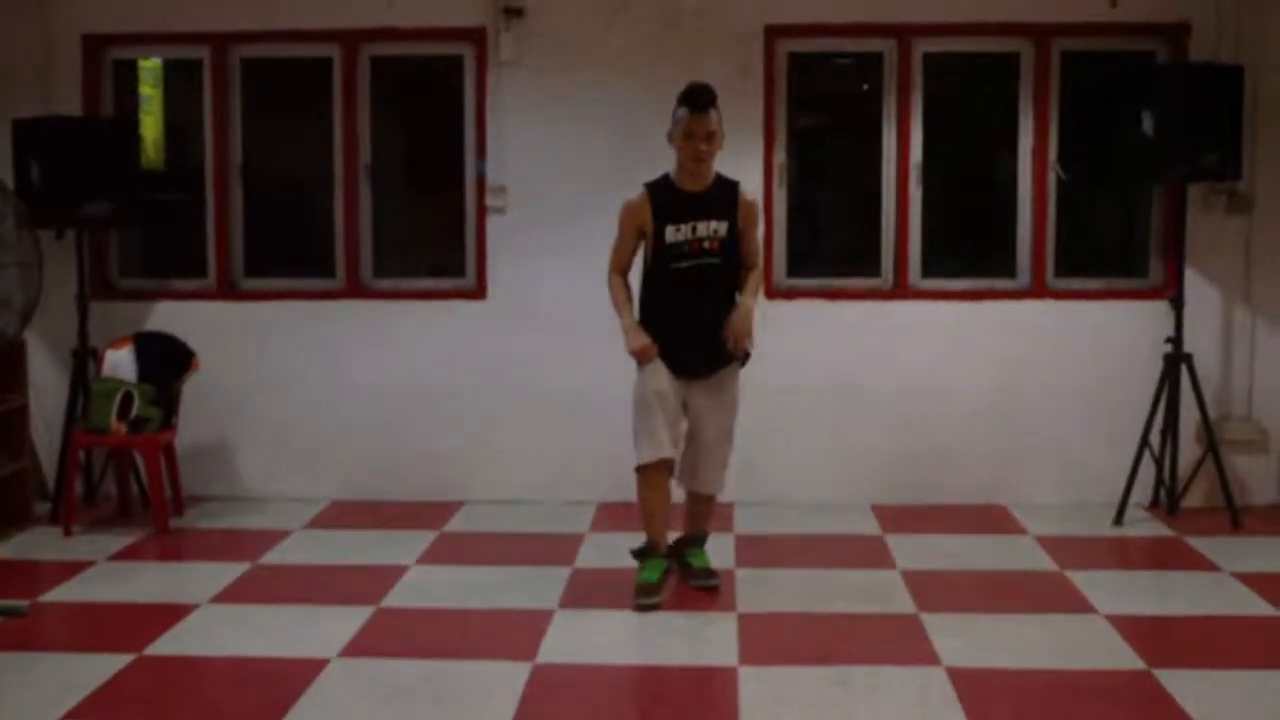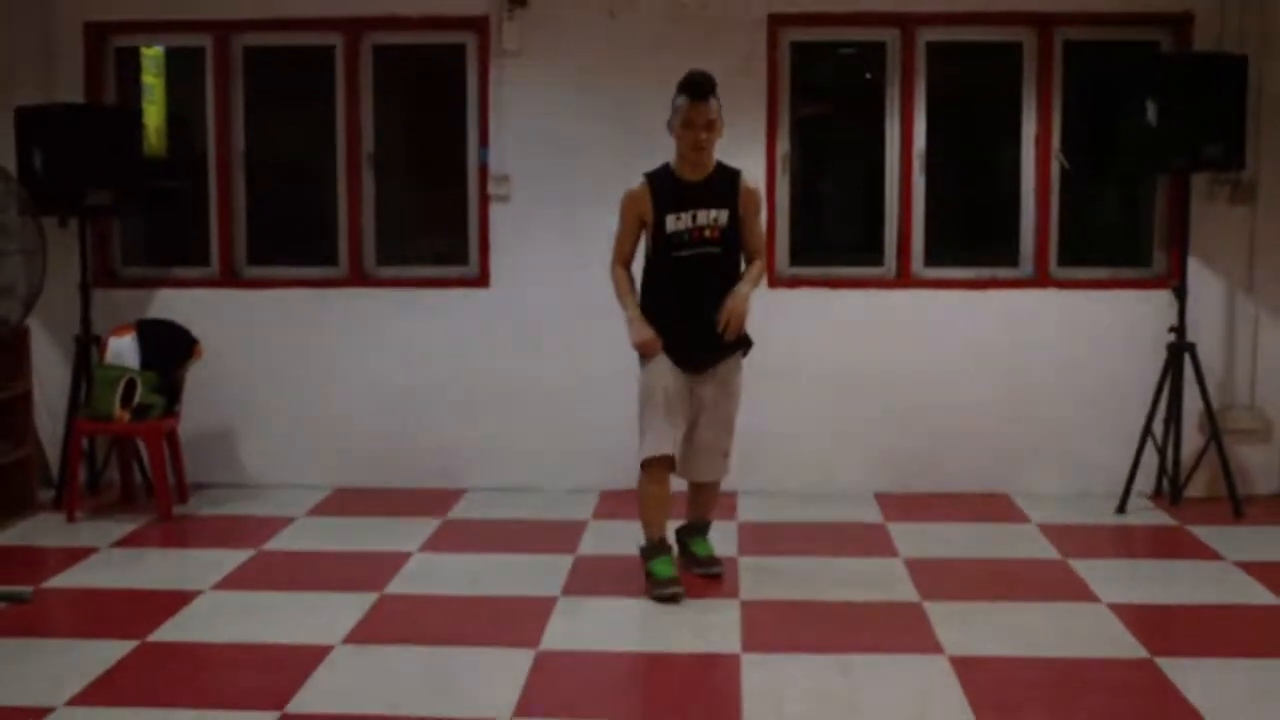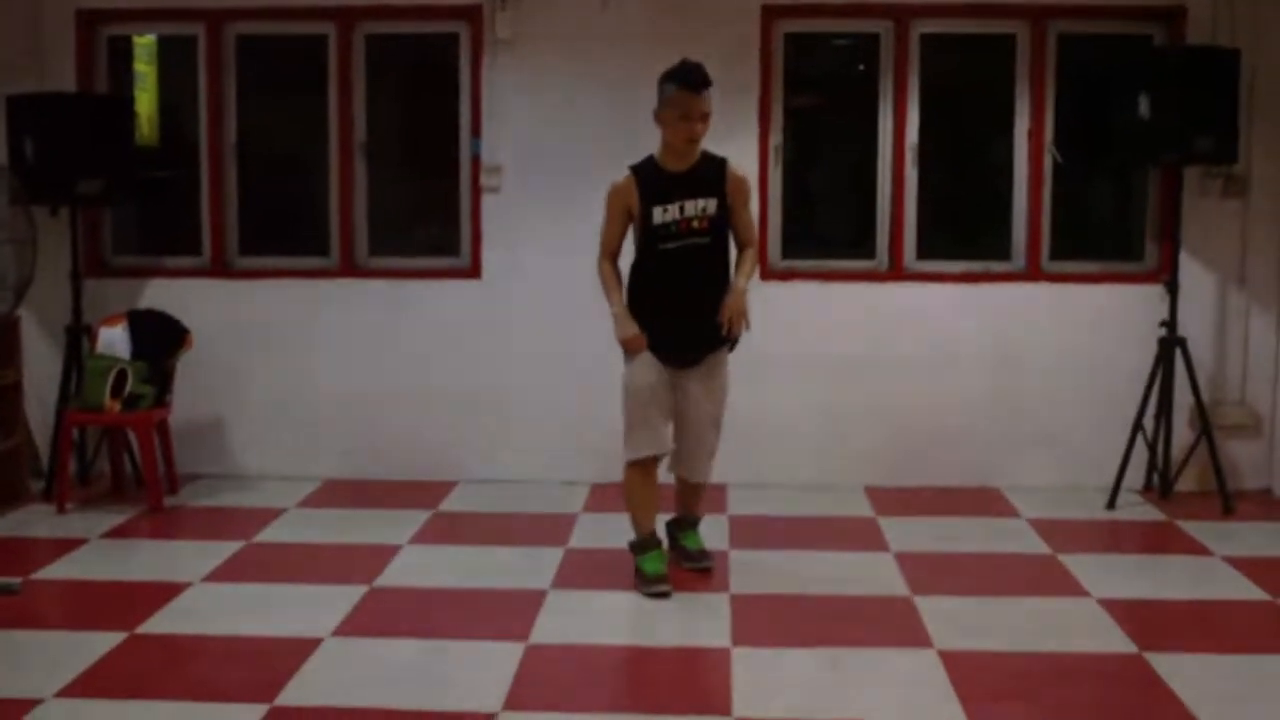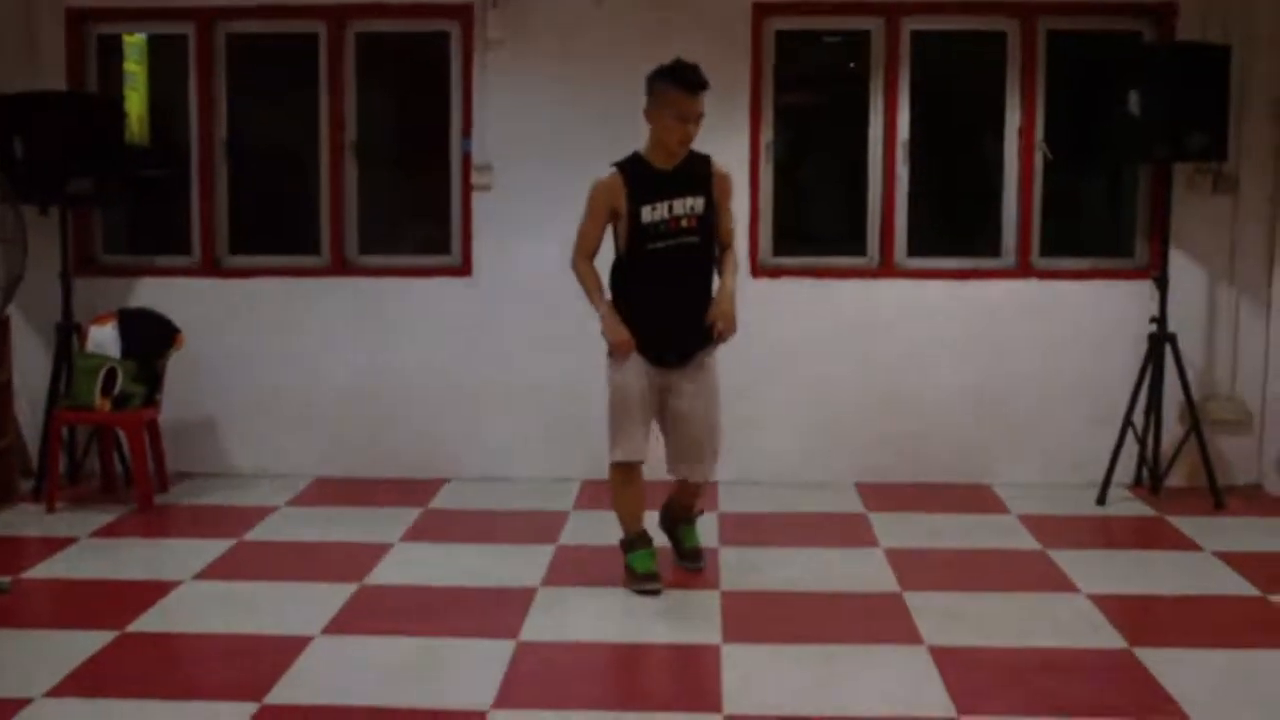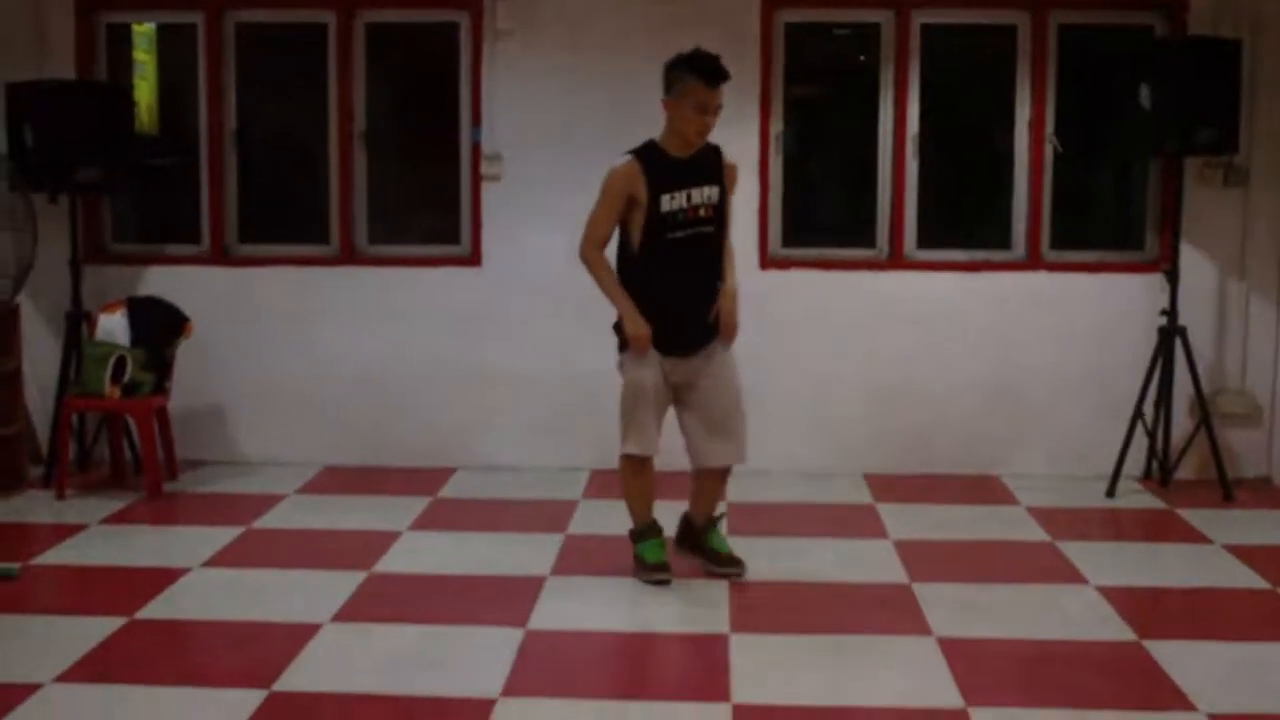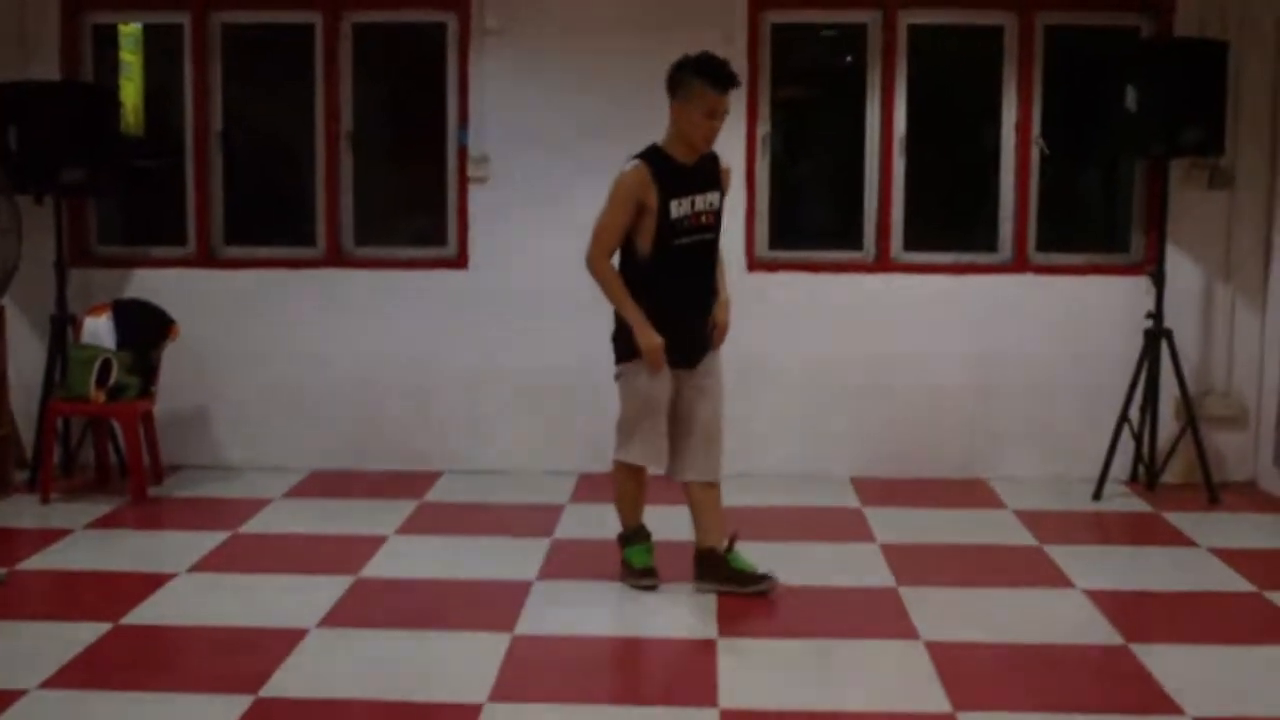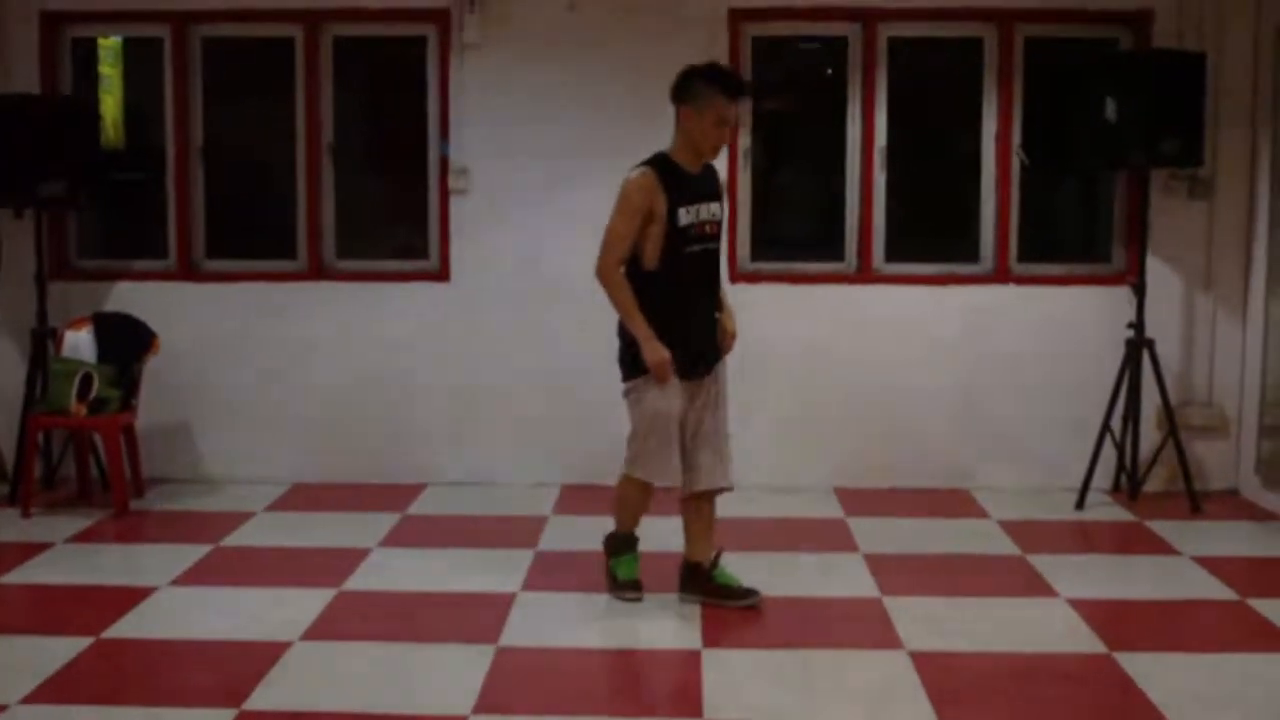
dt=0.2s
person 1, frame 1
left shoulder: (740, 203)
right shoulder: (643, 204)
left elbow: (751, 266)
right elbow: (617, 272)
left wrist: (746, 304)
right wrist: (630, 327)
left hip: (717, 354)
right hip: (660, 352)
left knee: (709, 459)
right knee: (654, 456)
left ankle: (692, 548)
right ankle: (655, 555)
person 1, frame 2
left shoulder: (742, 191)
right shoulder: (643, 194)
left elbow: (756, 256)
right elbow: (621, 264)
left wrist: (743, 291)
right wrist: (634, 319)
left hip: (719, 343)
right hip: (664, 344)
left knee: (710, 450)
right knee: (658, 451)
left ankle: (696, 535)
right ankle: (658, 554)
person 1, frame 3
left shoulder: (729, 179)
right shoulder: (629, 186)
left elbow: (748, 245)
right elbow: (606, 258)
left wrist: (740, 285)
right wrist: (619, 314)
left hip: (707, 338)
right hip: (648, 339)
left knee: (698, 448)
right knee: (643, 448)
left ankle: (685, 528)
right ankle: (647, 548)
person 1, frame 4
left shoulder: (713, 178)
right shoulder: (615, 184)
left elbow: (726, 245)
right elbow: (582, 257)
left wrist: (727, 290)
right wrist: (607, 317)
left hip: (694, 339)
right hip: (635, 340)
left knee: (699, 451)
right knee: (628, 451)
left ankle: (680, 517)
right ankle: (636, 546)
person 1, frame 5
left shoulder: (722, 168)
right shoulder: (631, 172)
right elbow: (591, 248)
left wrist: (729, 289)
right wrist: (627, 312)
left hip: (706, 331)
right hip: (649, 332)
left knee: (724, 438)
right knee: (639, 442)
left ankle: (700, 527)
right ankle: (646, 537)
person 1, frame 6
left shoulder: (717, 174)
right shoulder: (639, 177)
right elbow: (598, 258)
left wrist: (722, 298)
right wrist: (639, 326)
left hip: (701, 337)
right hip: (649, 341)
left knee: (704, 451)
right knee: (637, 449)
left ankle: (715, 556)
right ankle: (633, 542)
person 1, frame 7
left shoulder: (713, 183)
right shoulder: (645, 184)
right elbow: (608, 268)
left wrist: (724, 310)
right wrist: (645, 340)
left hip: (705, 348)
right hip: (656, 351)
left knee: (706, 462)
right knee: (648, 462)
left ankle: (700, 568)
right ankle: (621, 547)
